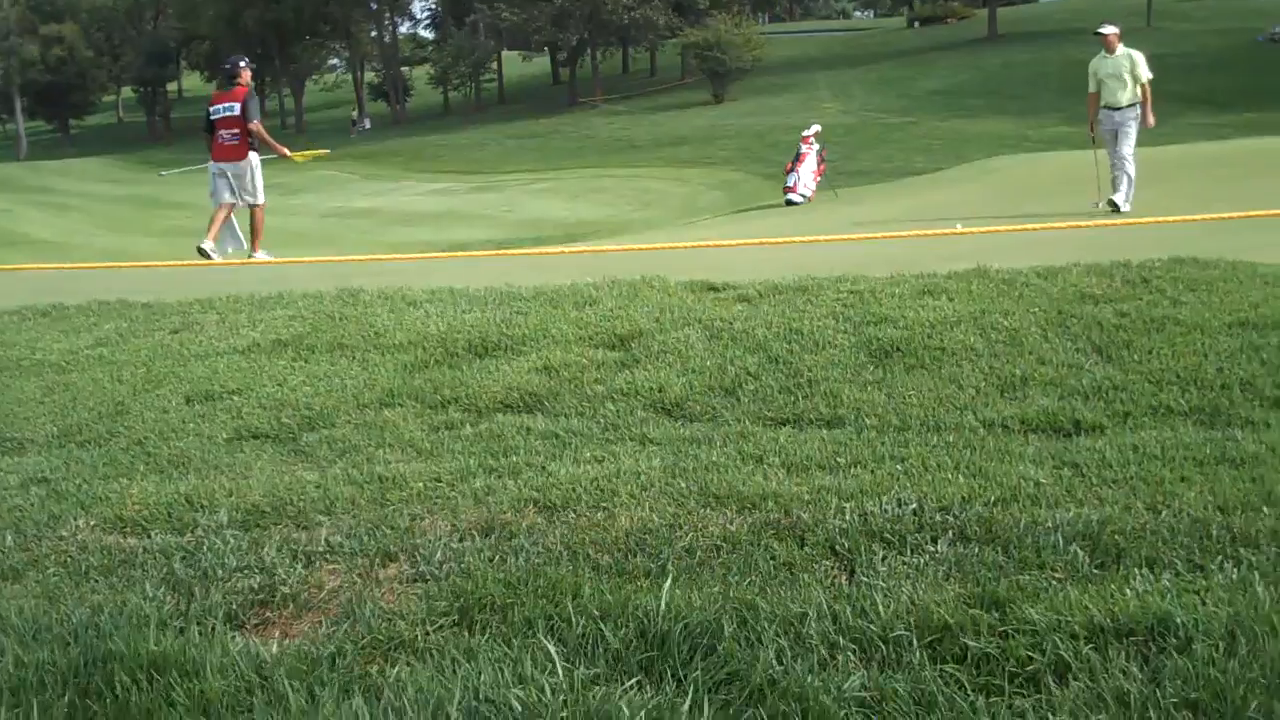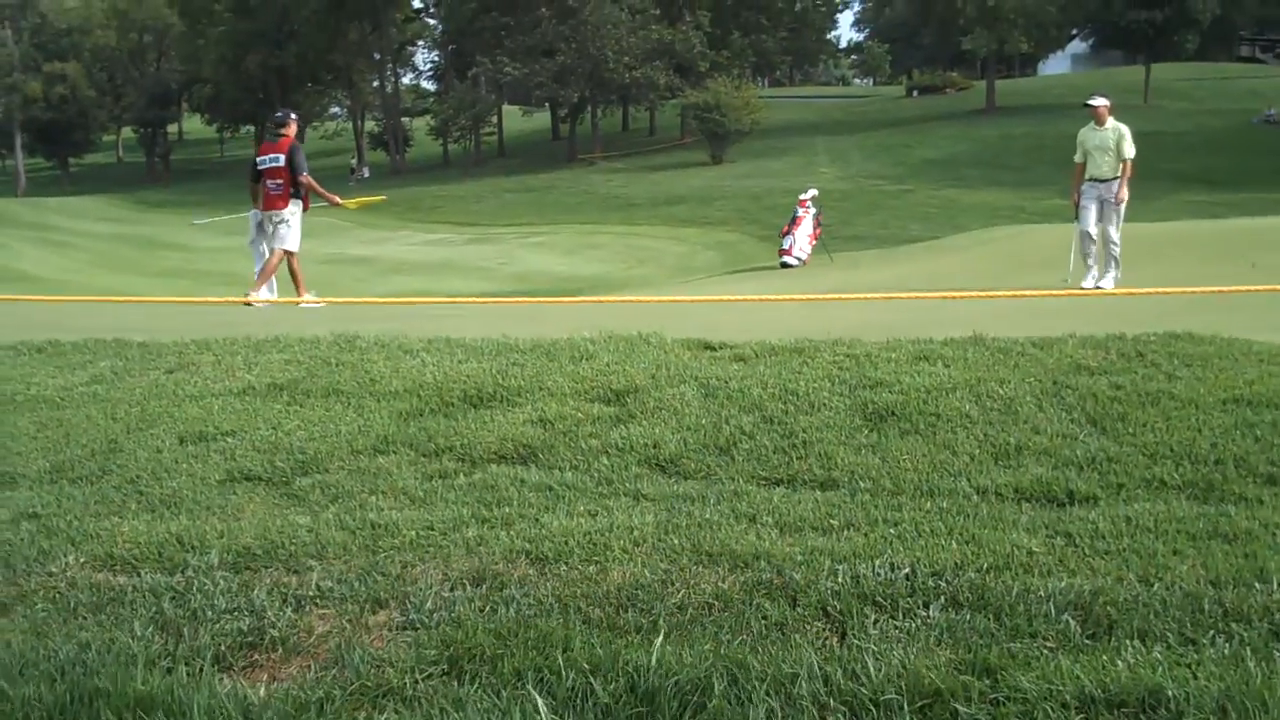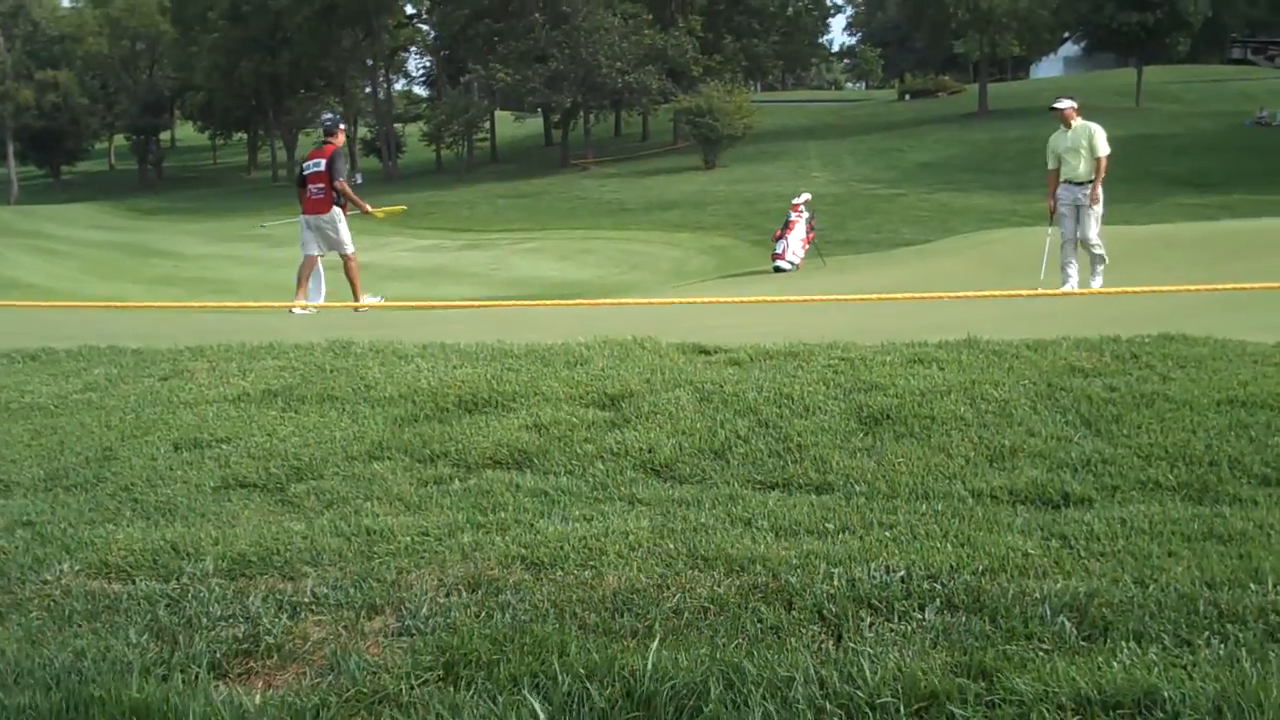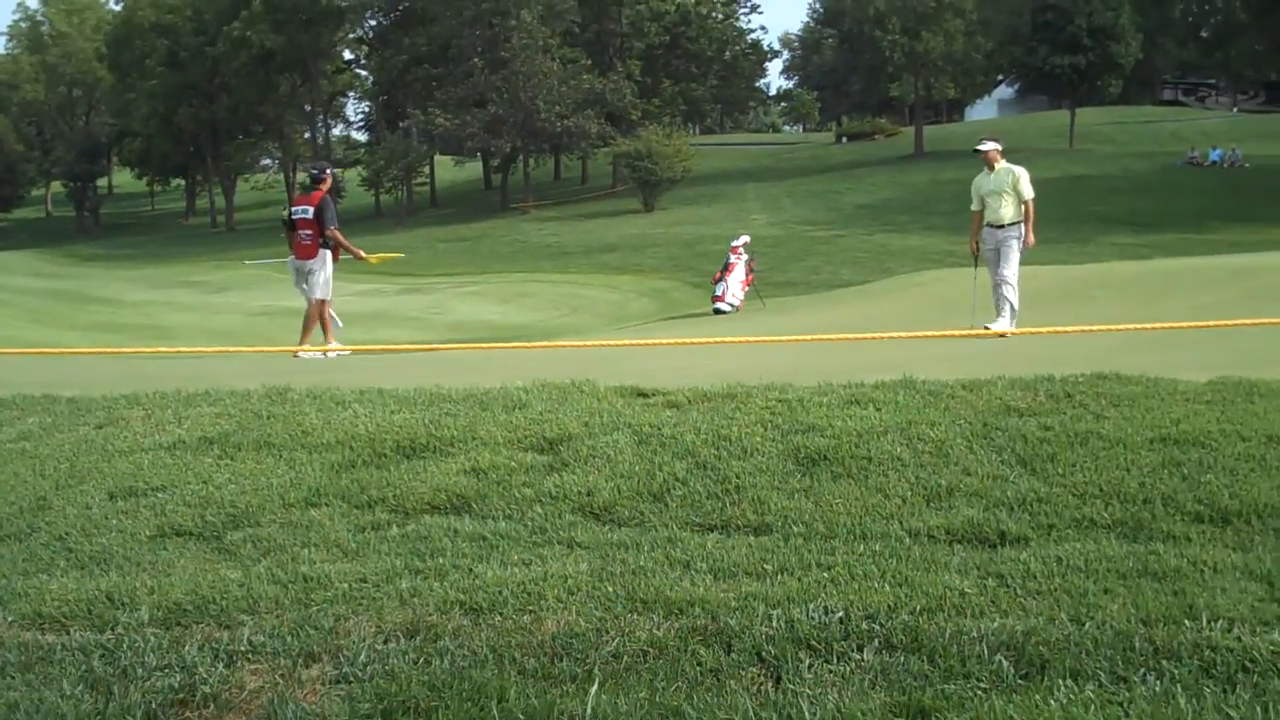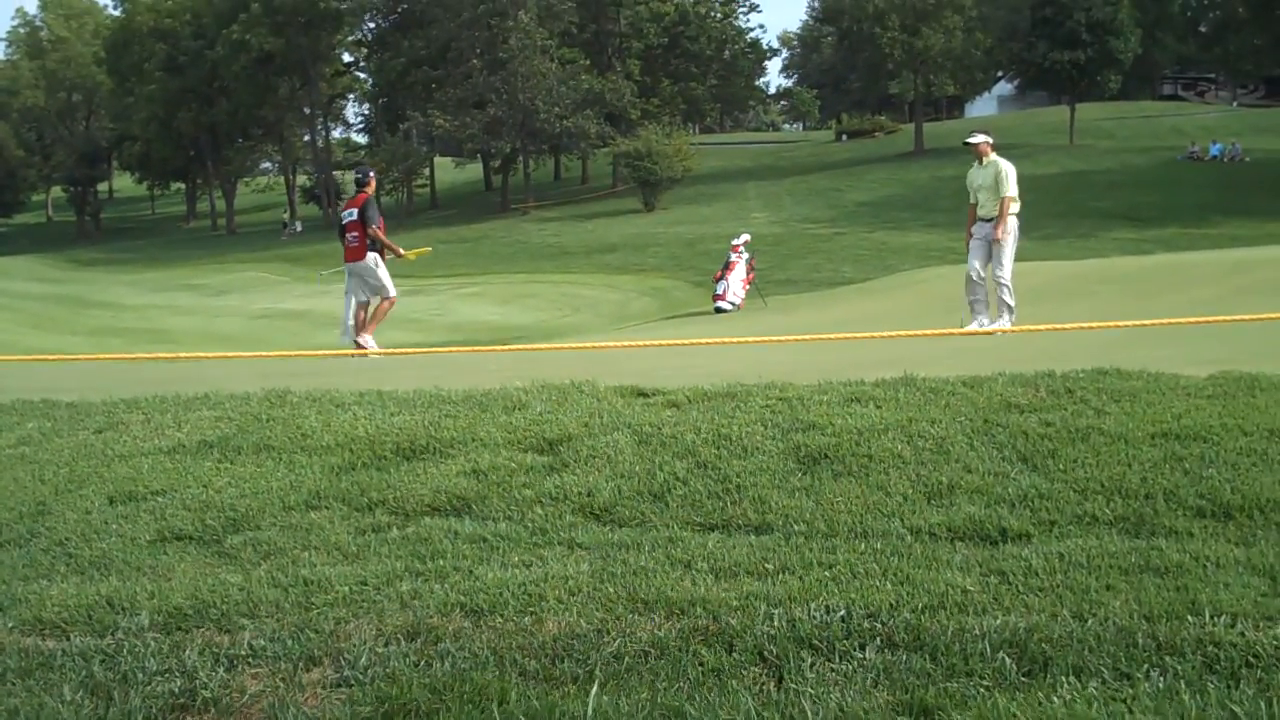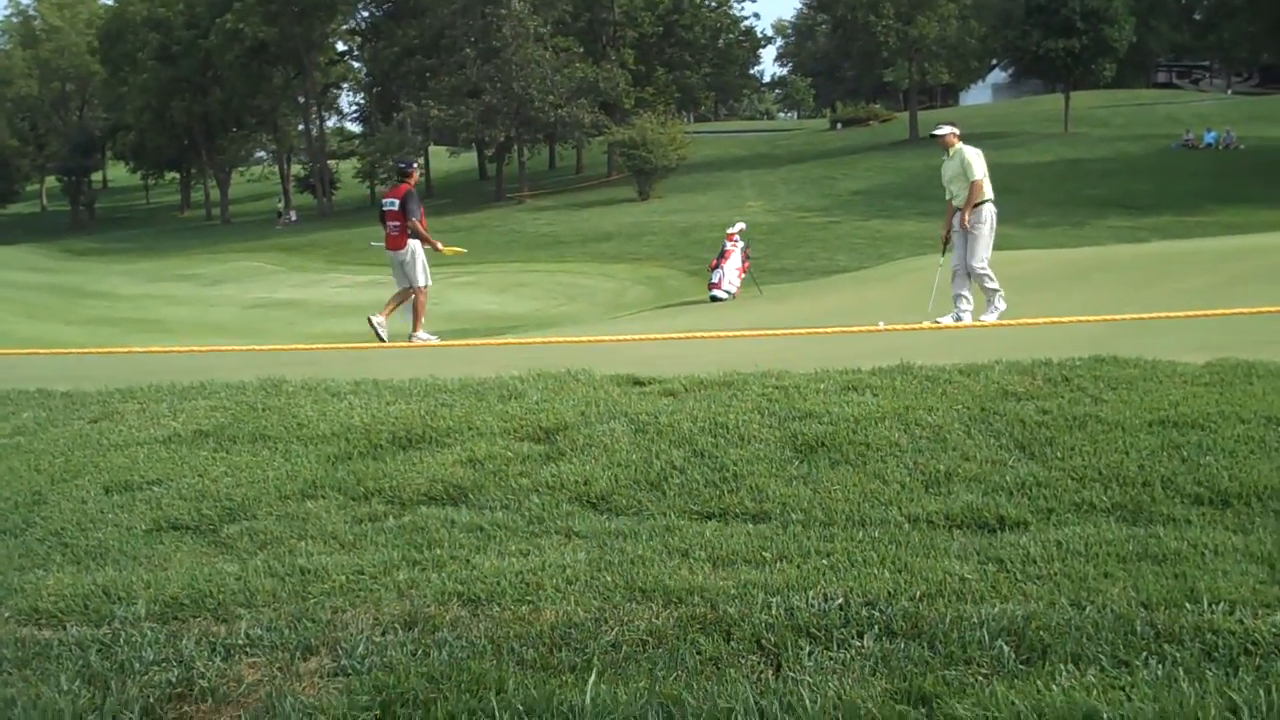
dt=0.5s
person 1, frame 1
left shoulder: (1133, 56)
right shoulder: (1095, 63)
left elbow: (1145, 85)
right elbow: (1093, 94)
left wrist: (1148, 112)
right wrist: (1091, 120)
left hip: (1129, 112)
right hip: (1107, 114)
left knee: (1124, 154)
right knee: (1114, 160)
left ankle: (1122, 197)
right ankle: (1122, 200)
person 1, frame 2
left shoulder: (1120, 131)
right shoulder: (1084, 133)
left elbow: (1127, 161)
left wrist: (1122, 188)
right wrist: (1075, 190)
left hip: (1114, 186)
right hip: (1091, 186)
left knee: (1110, 235)
right knee: (1086, 230)
left ankle: (1110, 276)
right ankle: (1091, 273)
person 1, frame 3
left shoulder: (1091, 129)
right shoulder: (1054, 139)
left elbow: (1102, 159)
right elbow: (1053, 170)
left wrist: (1096, 187)
right wrist: (1051, 197)
left hip: (1089, 188)
right hip: (1066, 189)
left knee: (1088, 236)
right knee: (1068, 238)
left ankle: (1098, 271)
right ankle: (1070, 282)
person 1, frame 4
left shoulder: (1015, 173)
right shoulder: (978, 181)
left elbow: (1028, 202)
right elbow: (977, 211)
left wrist: (1029, 231)
right wrist: (973, 239)
left hip: (1012, 231)
right hip: (989, 232)
left knee: (1007, 276)
right knee: (996, 281)
left ankle: (1005, 322)
right ankle: (1005, 321)
person 1, frame 5
left shoulder: (1002, 166)
right shoulder: (972, 172)
left elbow: (1007, 199)
left wrist: (999, 228)
right wrist: (968, 230)
left hip: (1003, 225)
right hip: (981, 225)
left knee: (1001, 275)
right knee: (973, 271)
left ankle: (1005, 320)
right ankle: (980, 317)
person 1, frame 6
left shoulder: (968, 153)
right shoulder: (945, 165)
left elbow: (977, 183)
left wrist: (966, 212)
right wrist: (947, 227)
left hip: (980, 212)
right hip: (961, 216)
left knee: (977, 264)
right knee: (959, 266)
left ankle: (996, 301)
right ankle: (962, 312)
person 2, frame 1
left shoulder: (215, 99)
right shoulder: (247, 94)
left elbow: (209, 133)
right elbow: (253, 126)
left wrist: (215, 155)
right wrist: (276, 148)
left hip: (220, 160)
right hip: (244, 158)
left knee: (225, 205)
right knee: (257, 205)
left ankle: (208, 242)
right ankle: (256, 253)
person 2, frame 2
left shoulder: (262, 150)
right shoulder: (293, 146)
left elbow: (254, 183)
right elbow: (303, 178)
left wrist: (257, 204)
right wrist: (328, 196)
left hip: (269, 208)
right hip: (289, 207)
left knee: (290, 252)
right knee: (280, 253)
left ankle: (303, 295)
right ankle: (255, 292)
person 2, frame 3
left shoulder: (310, 157)
right shoulder: (336, 152)
left elbow: (300, 188)
right elbow: (339, 184)
left wrist: (306, 209)
right wrist: (360, 205)
left hip: (310, 214)
right hip: (330, 212)
left knee: (310, 257)
right knee: (349, 256)
left ankle: (299, 302)
right ankle: (359, 300)
person 2, frame 4
left shoulder: (297, 200)
right shoulder: (324, 200)
left elbow: (290, 231)
right elbow: (330, 232)
left wrist: (295, 252)
right wrist: (353, 251)
left hip: (302, 258)
right hip: (319, 257)
left knee: (324, 301)
right knee: (316, 302)
left ankle: (330, 344)
right ankle: (303, 347)
person 2, frame 5
left shoulder: (347, 205)
right shoulder: (368, 201)
left elbow: (342, 236)
right elbow: (372, 230)
right wrist: (394, 249)
left hip: (351, 261)
right hip: (368, 258)
left knee: (361, 303)
right knee: (389, 297)
left ankle: (363, 344)
right ankle: (365, 335)
person 2, frame 6
left shoulder: (388, 193)
right shoulder: (409, 192)
left elbow: (383, 221)
right elbow: (412, 222)
right wrist: (432, 242)
left hip: (392, 247)
right hip: (409, 245)
left knee: (406, 289)
right knee: (421, 288)
left ankle: (379, 318)
right ankle: (416, 332)
